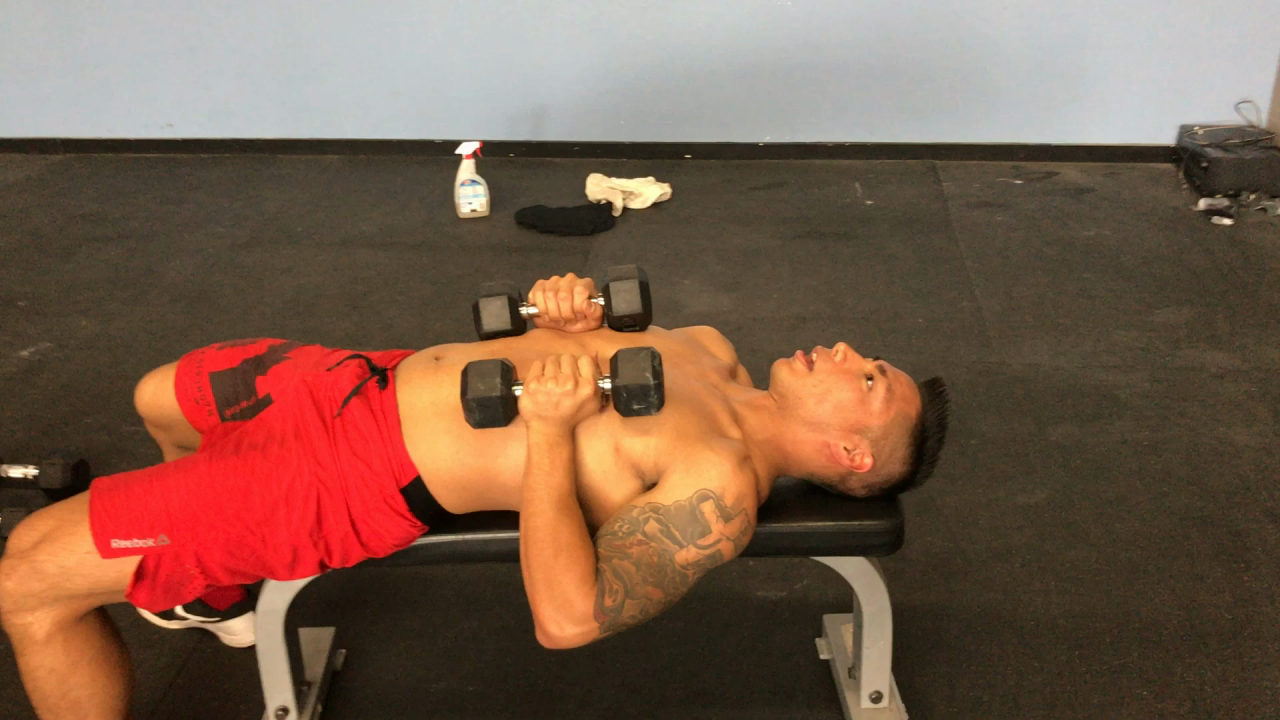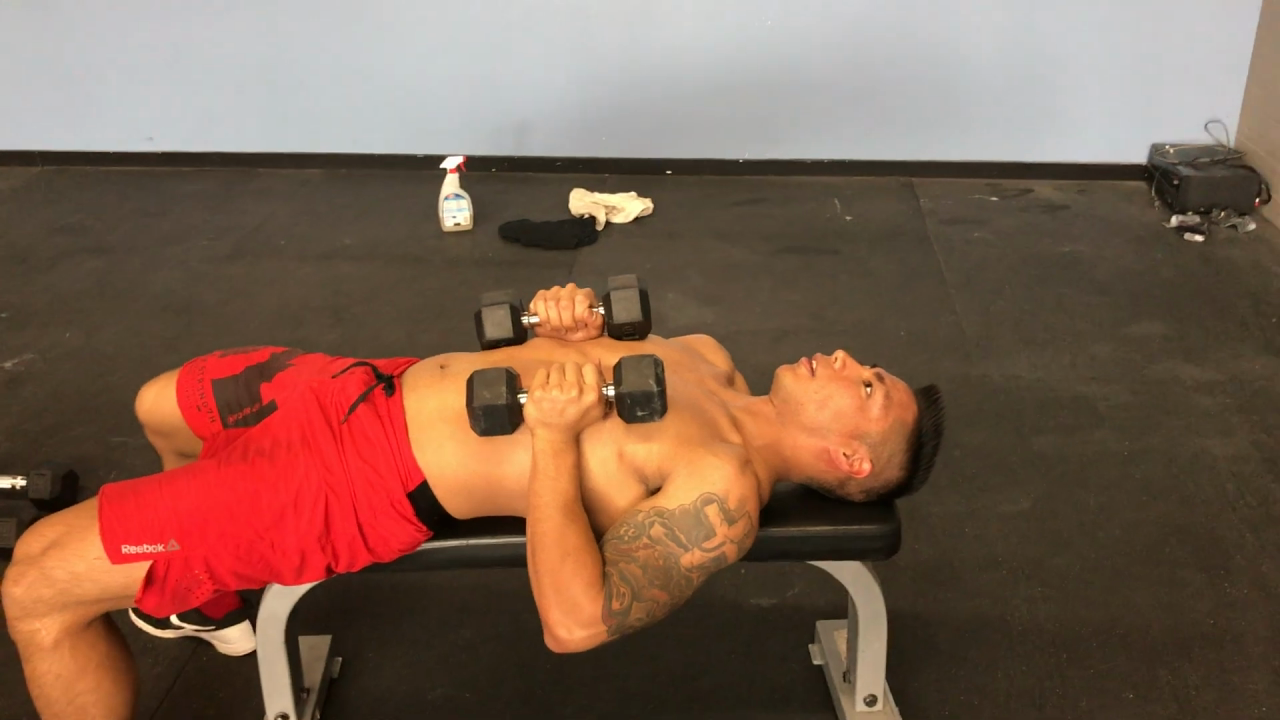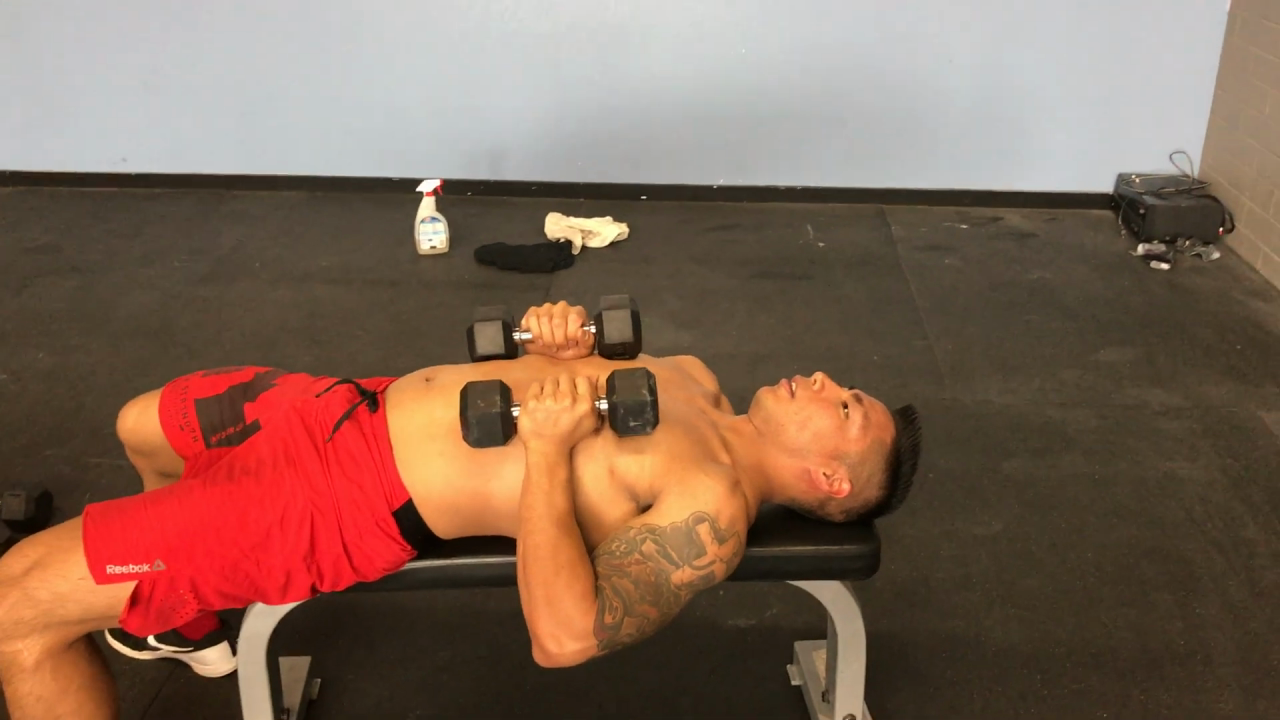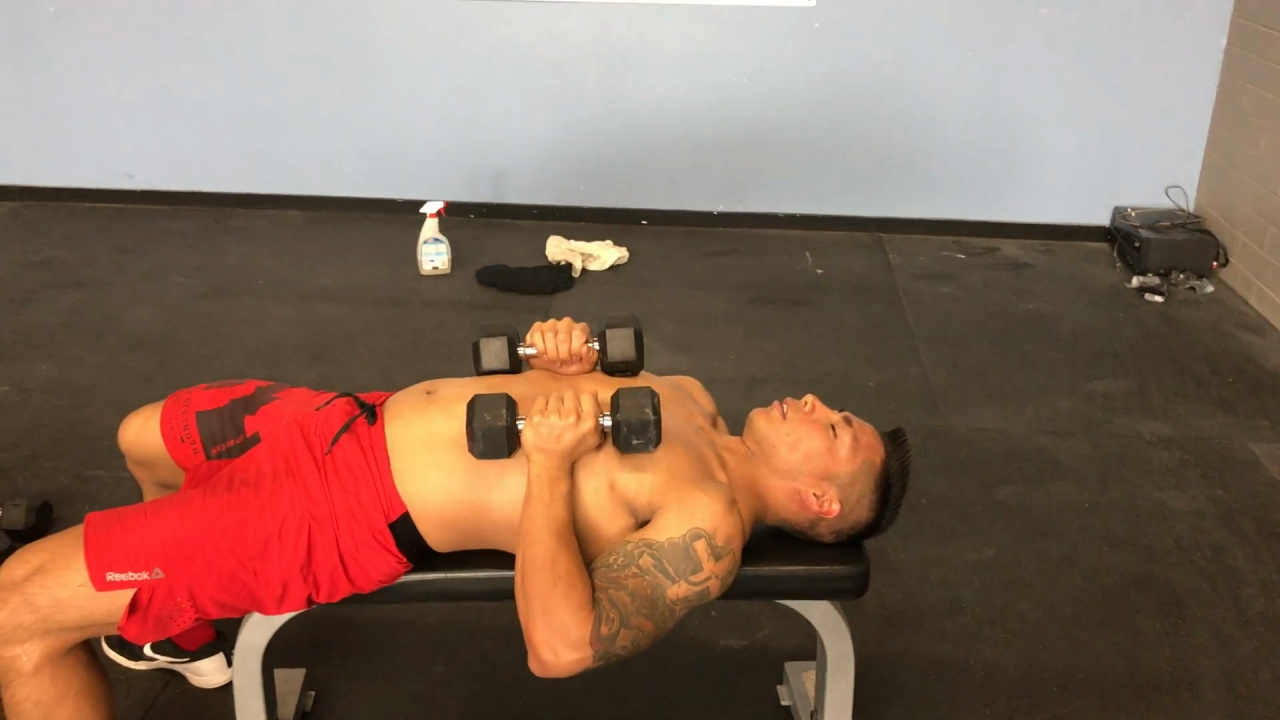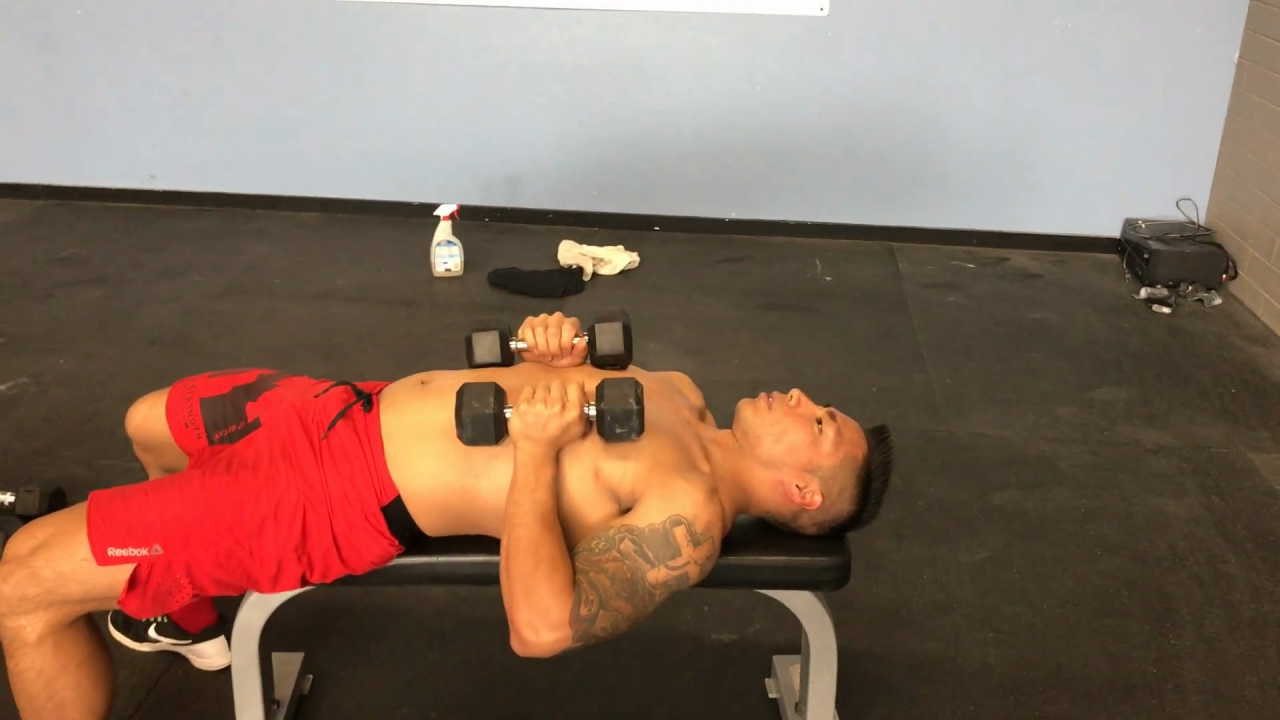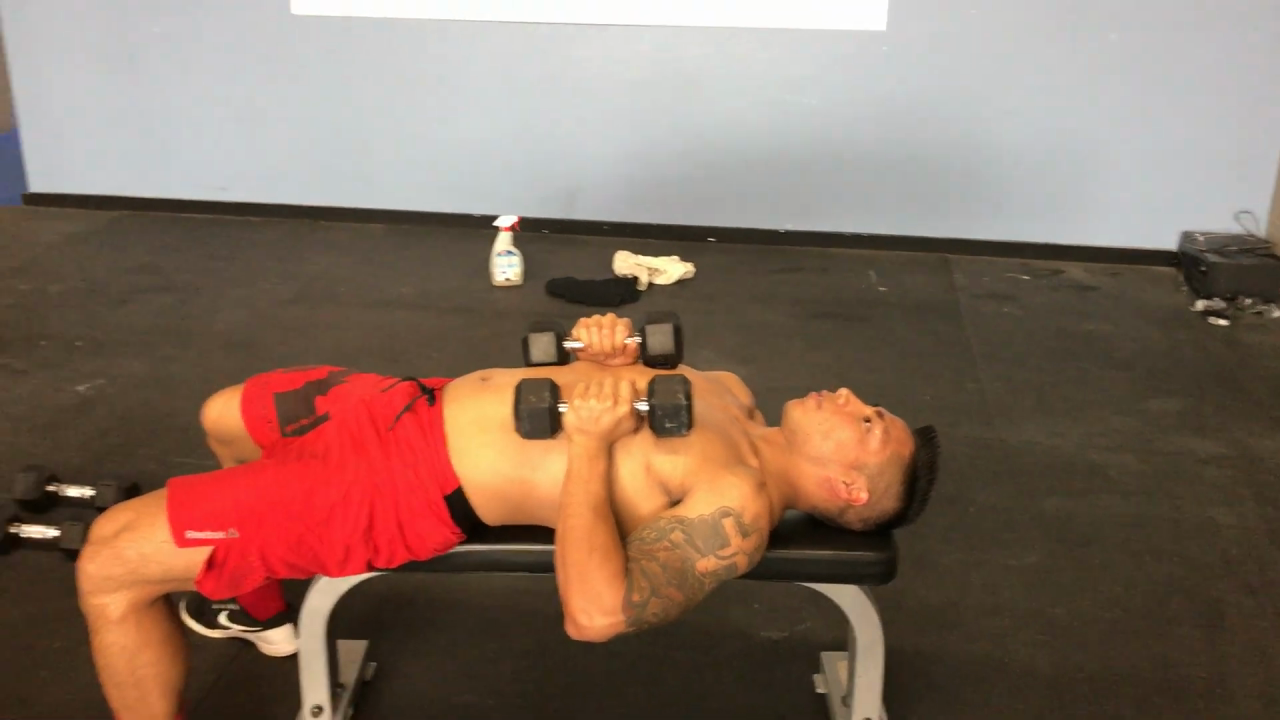
dt=0.5s
person 1, frame 1
left shoulder: (721, 490)
right shoulder: (712, 353)
left elbow: (565, 617)
right elbow: (600, 355)
left wrist: (549, 428)
right wrist: (566, 310)
left hip: (364, 473)
right knee: (161, 398)
right ankle: (212, 588)
person 1, frame 2
left shoulder: (724, 493)
right shoulder: (711, 360)
left elbow: (574, 620)
right elbow: (597, 357)
left wrist: (552, 434)
right wrist: (567, 321)
left hip: (372, 480)
right knee: (162, 407)
right ankle: (206, 602)
person 1, frame 3
left shoulder: (712, 513)
right shoulder: (695, 379)
left elbow: (563, 636)
right elbow: (571, 380)
left wrist: (546, 447)
right wrist: (557, 339)
left hip: (355, 500)
right knee: (144, 427)
right ankle: (183, 620)
person 1, frame 4
left shoulder: (708, 529)
right shoulder: (688, 400)
right elbow: (581, 391)
left wrist: (549, 463)
right wrist: (559, 360)
left hip: (349, 512)
right knee: (146, 439)
right ankle: (180, 632)
person 1, frame 5
left shoulder: (690, 518)
right shoulder: (678, 395)
left elbow: (541, 626)
left wrist: (534, 449)
right wrist: (548, 351)
left hip: (347, 496)
right knee: (151, 423)
right ankle: (187, 617)
person 1, frame 6
left shoulder: (738, 510)
right shoulder: (731, 395)
left elbow: (594, 612)
left wrist: (589, 442)
right wrist: (605, 348)
left hip: (408, 486)
left knee: (111, 562)
right knee: (225, 417)
right ankle: (255, 605)
